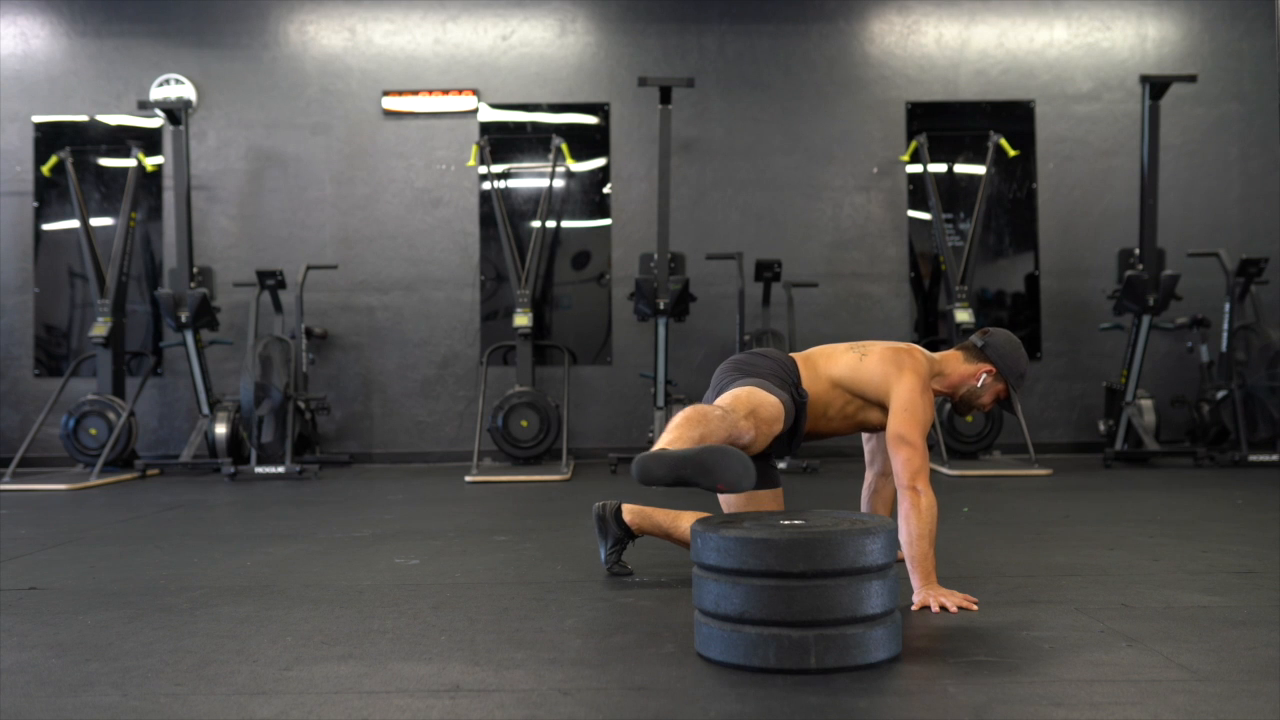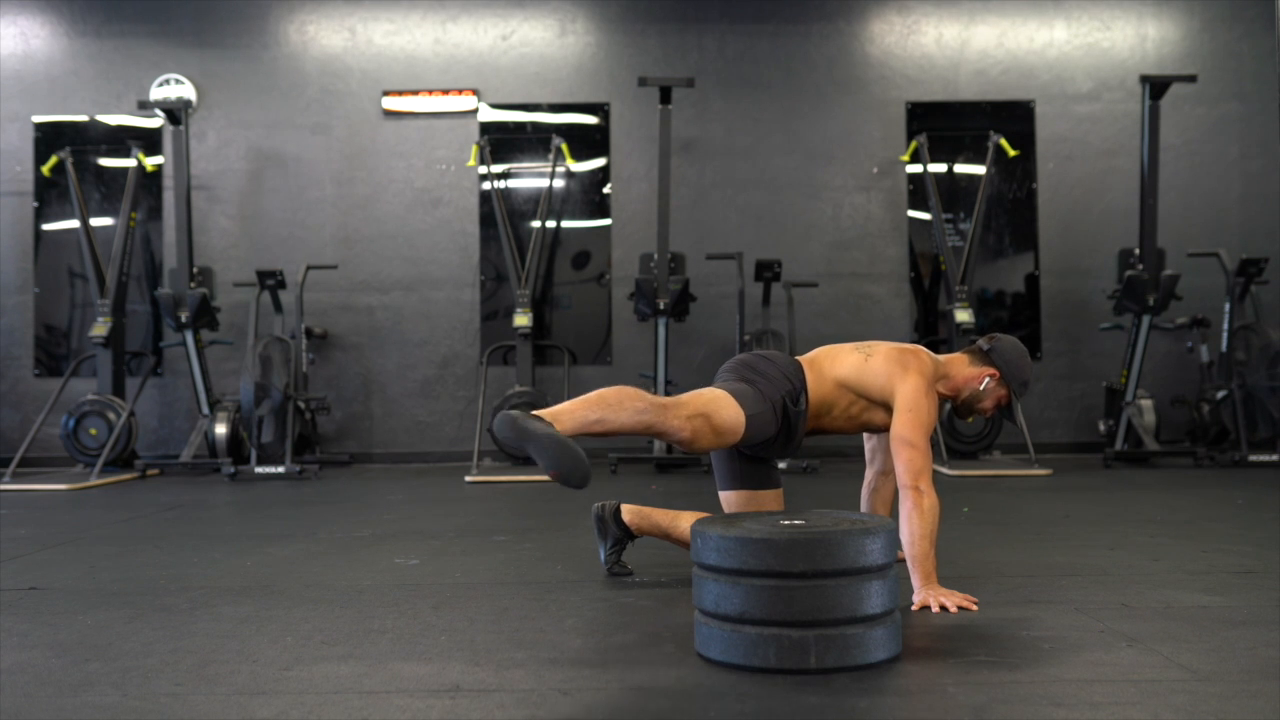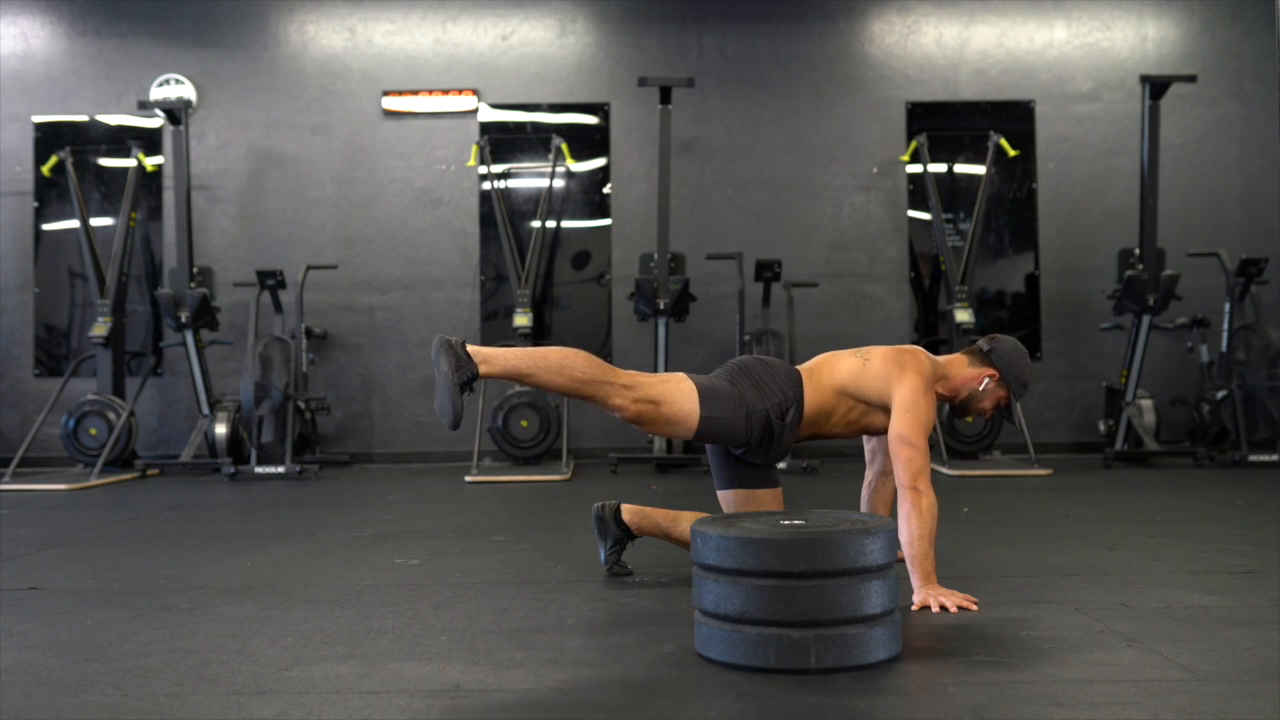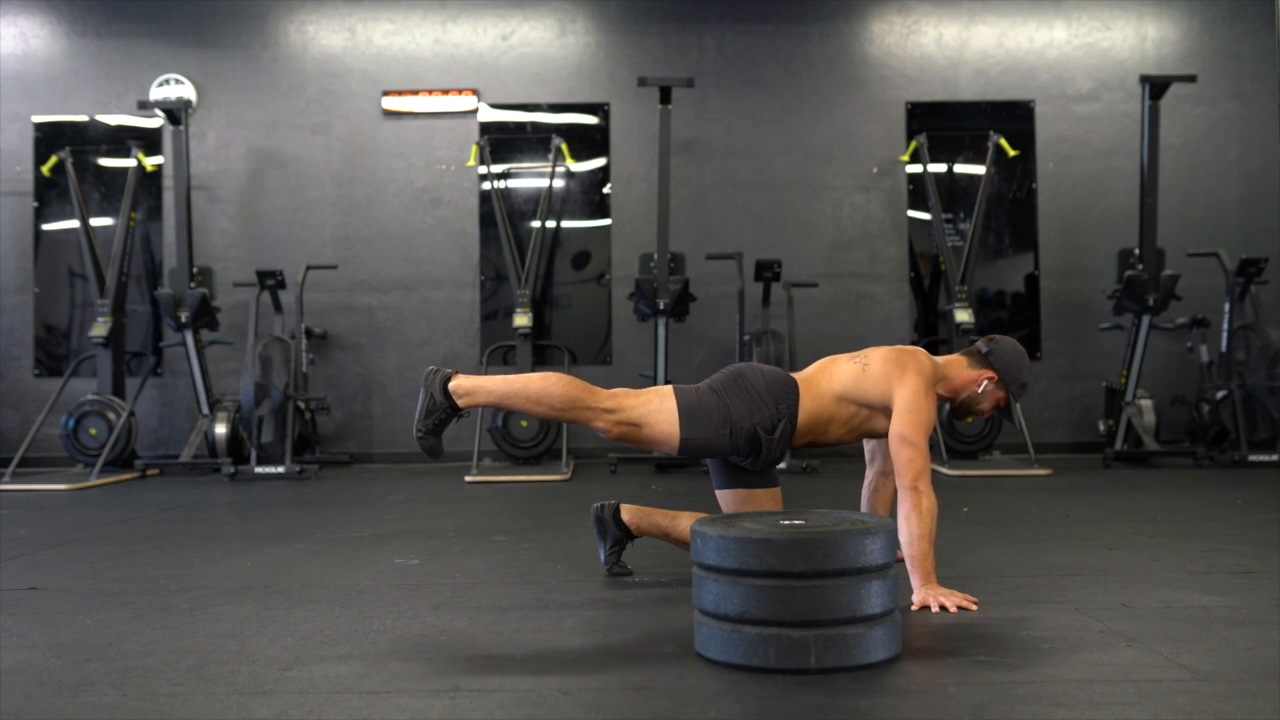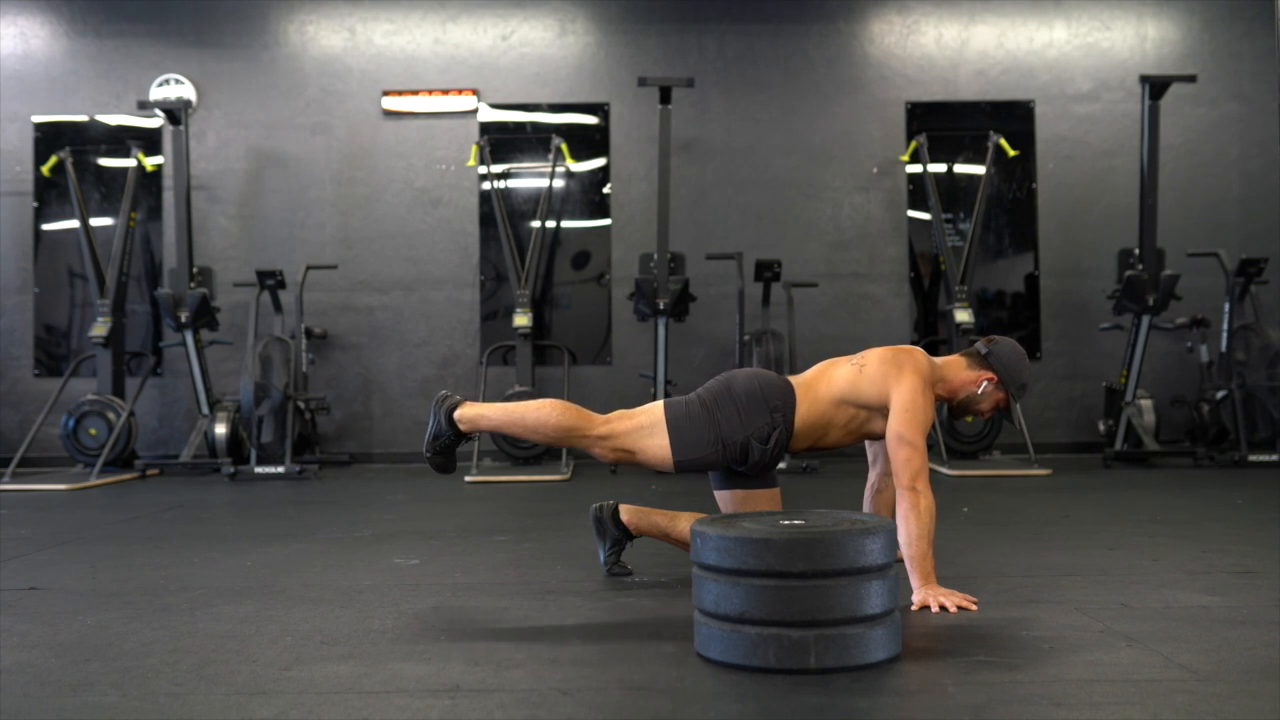
dt=1s
person 1, frame 1
left shoulder: (906, 374)
right shoulder: (915, 383)
left elbow: (883, 471)
right elbow: (914, 488)
right wrist: (926, 585)
left hip: (754, 398)
right hip: (756, 380)
right knee: (745, 423)
left ankle: (626, 518)
right ankle: (666, 455)
person 1, frame 2
left shoulder: (908, 375)
right shoulder: (919, 383)
left elbow: (881, 472)
right elbow: (916, 489)
right wrist: (926, 585)
left hip: (760, 418)
right hip: (764, 390)
right knee: (682, 422)
left ankle: (625, 518)
right ankle: (541, 422)
person 1, frame 3
left shoulder: (907, 375)
right shoulder: (919, 384)
left elbow: (881, 473)
right elbow: (914, 489)
right wrist: (925, 584)
left hip: (755, 424)
right hip: (756, 400)
right knee: (630, 395)
left ankle: (627, 518)
right ankle: (471, 358)
person 1, frame 4
left shoulder: (907, 374)
right shoulder: (919, 384)
left elbow: (881, 473)
right elbow: (915, 489)
right wrist: (925, 584)
left hip: (754, 432)
right hip: (750, 409)
right knee: (609, 412)
left ankle: (626, 519)
right ankle: (456, 389)
person 1, frame 5
left shoulder: (906, 377)
right shoulder: (916, 383)
left elbow: (882, 475)
right elbow: (912, 489)
right wrist: (924, 583)
left hip: (752, 435)
right hip: (745, 417)
right knee: (603, 436)
left ankle: (625, 519)
right ankle: (462, 415)
